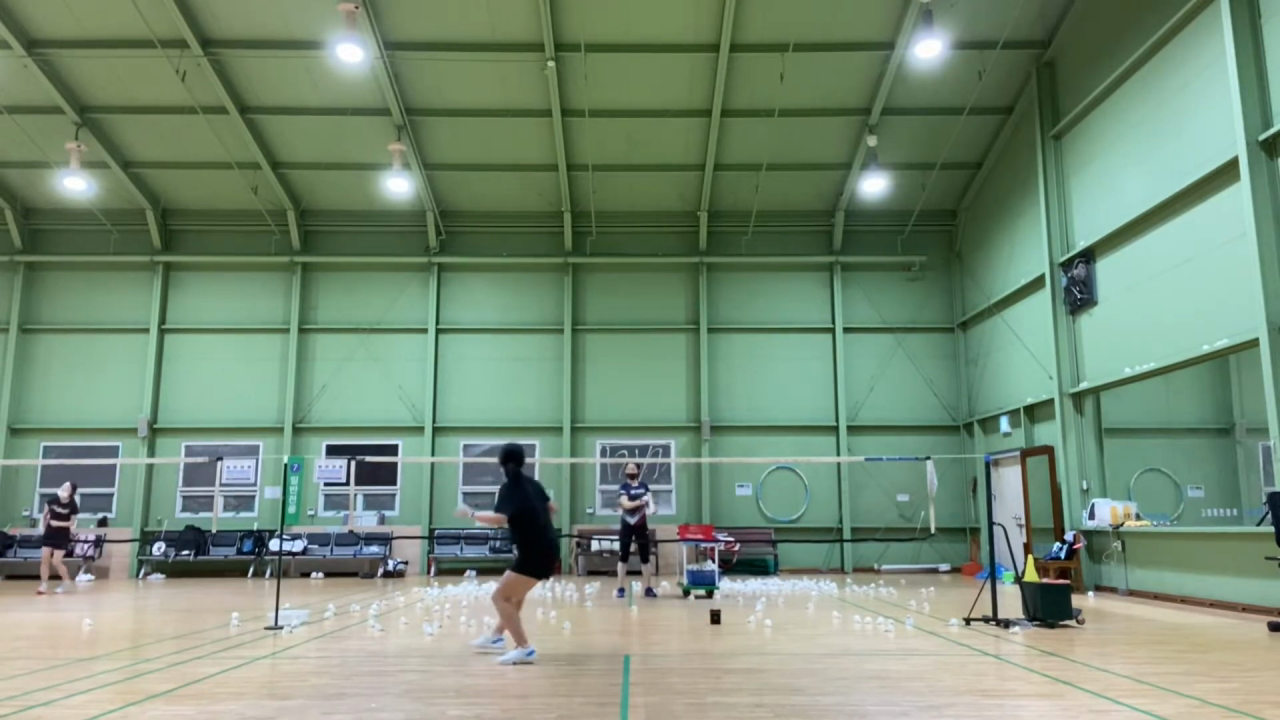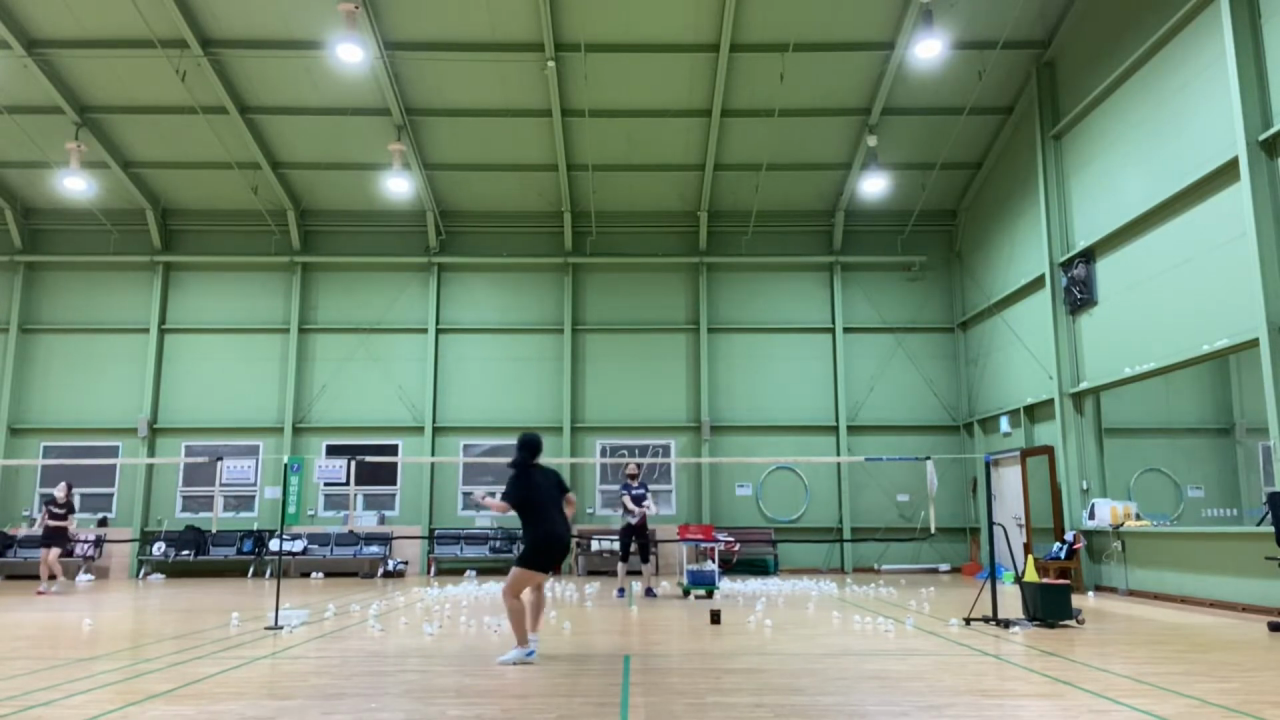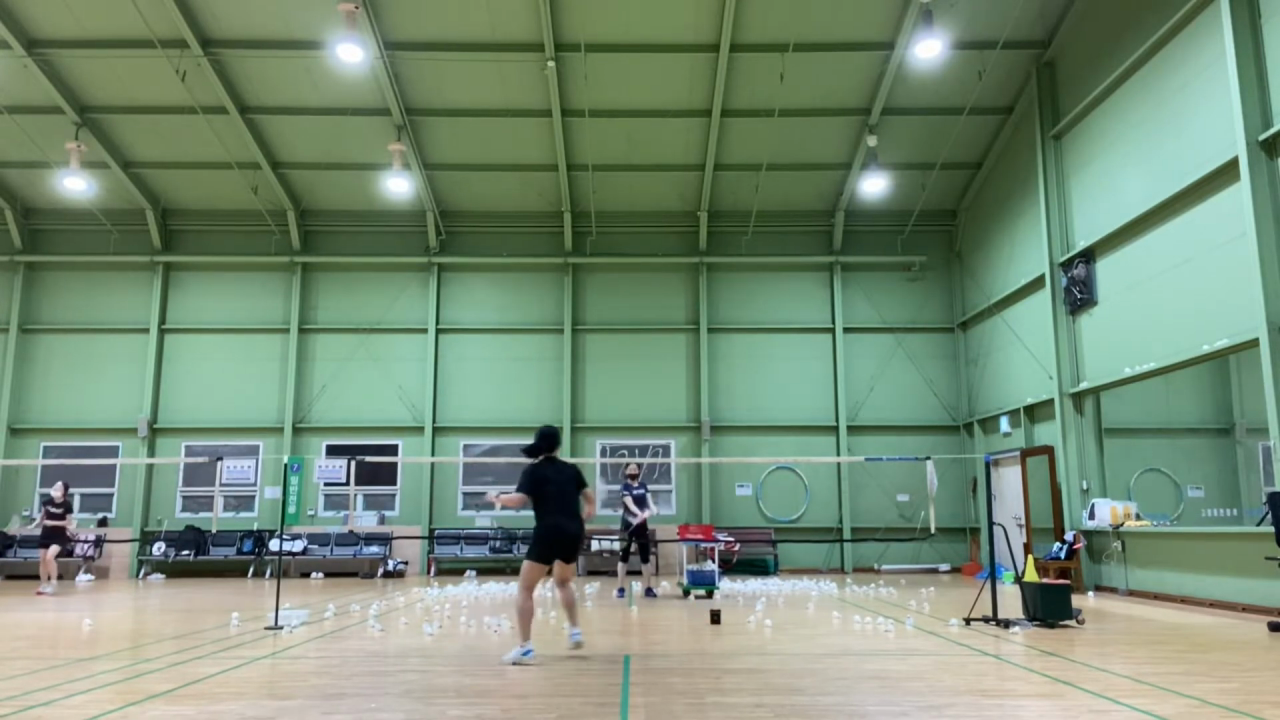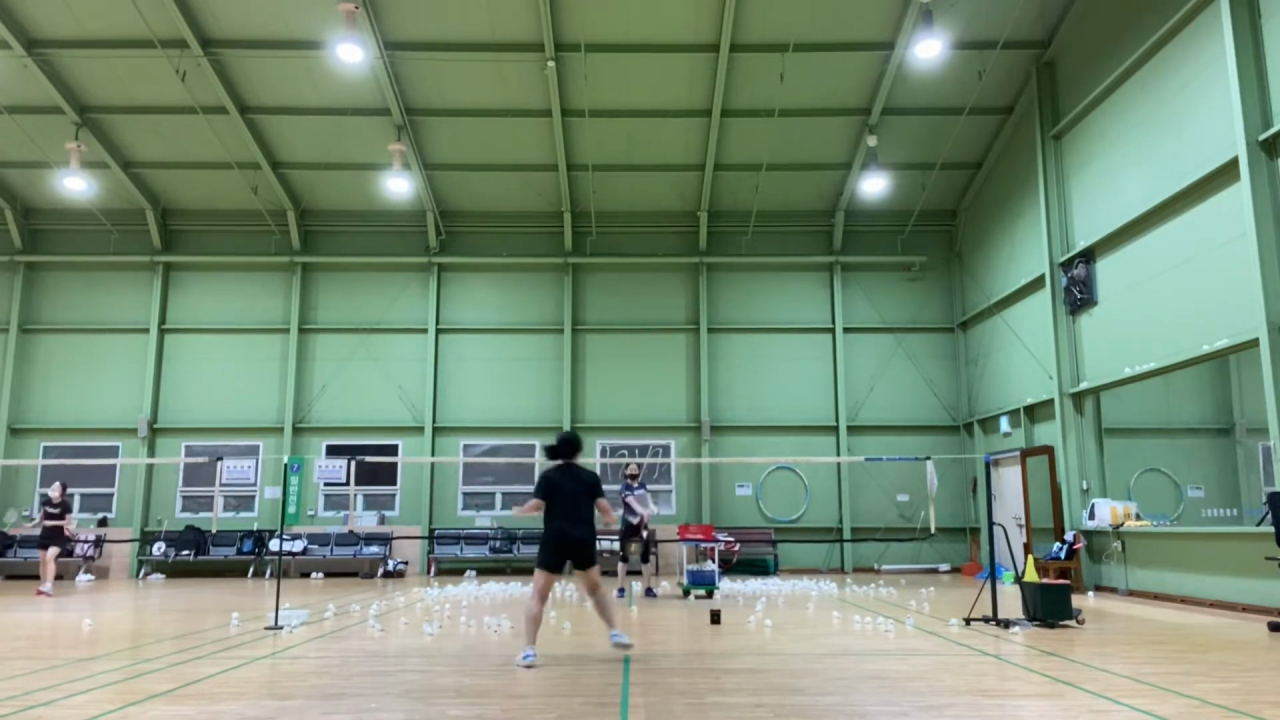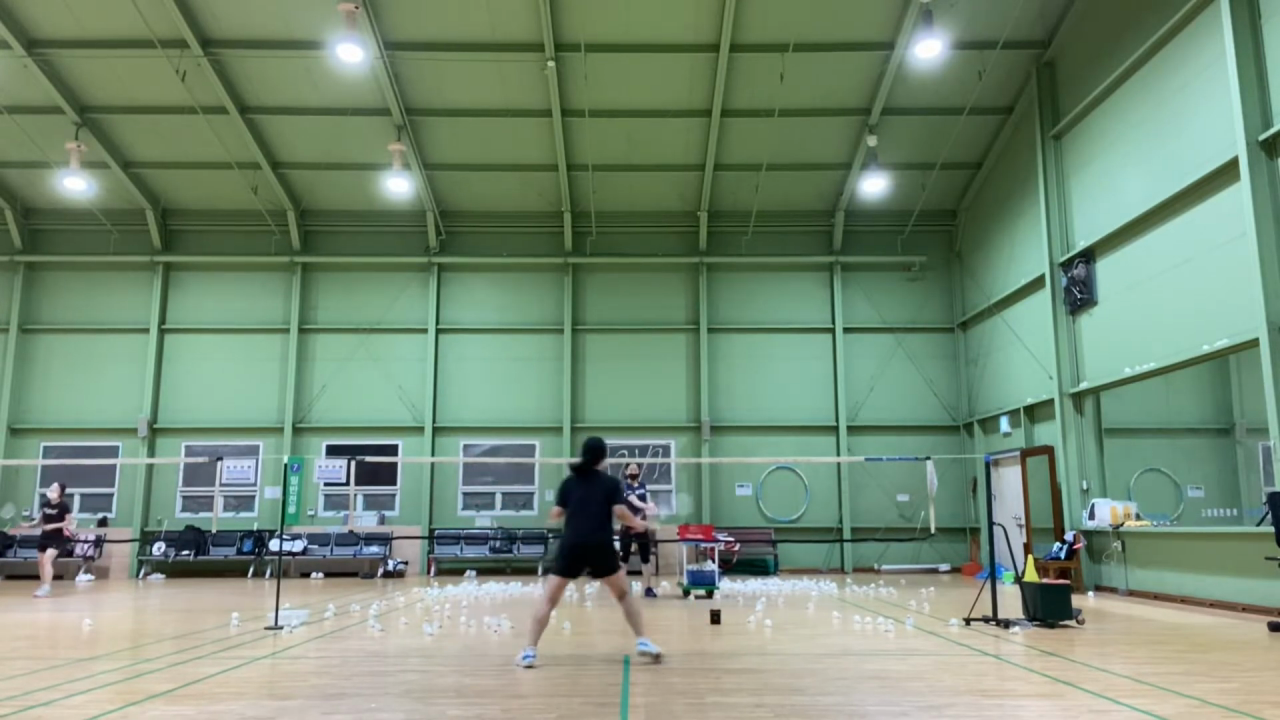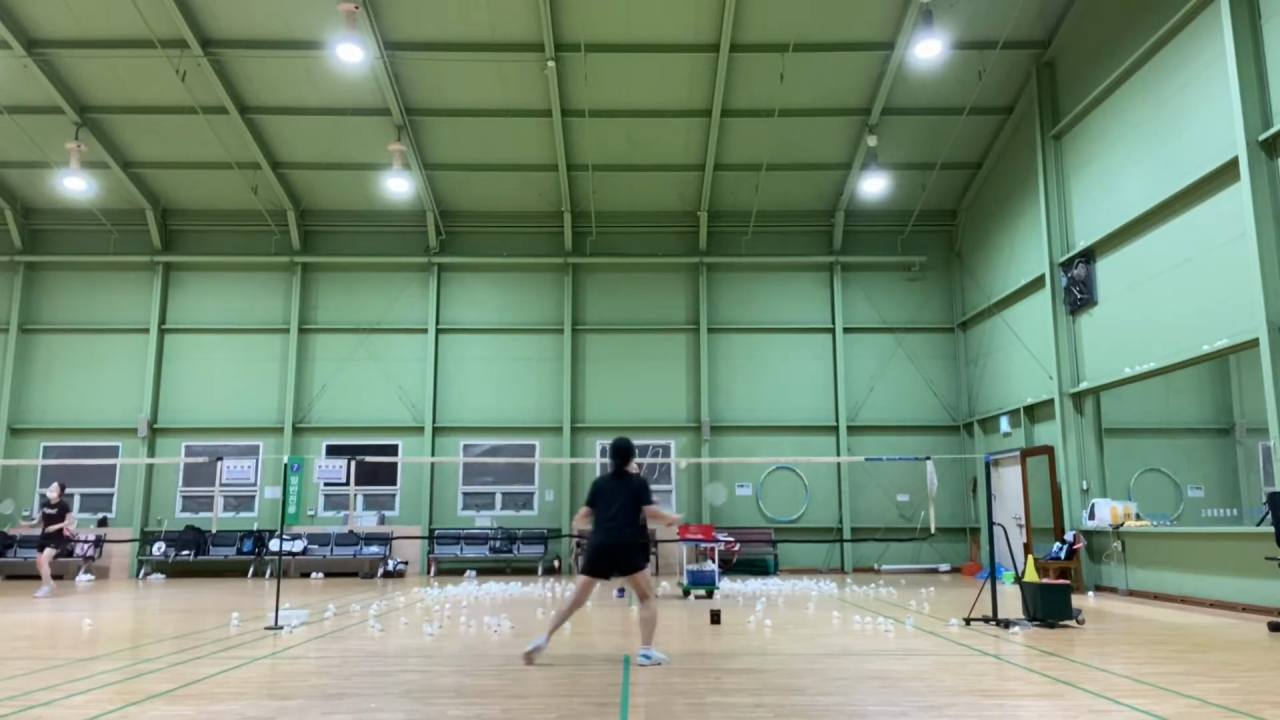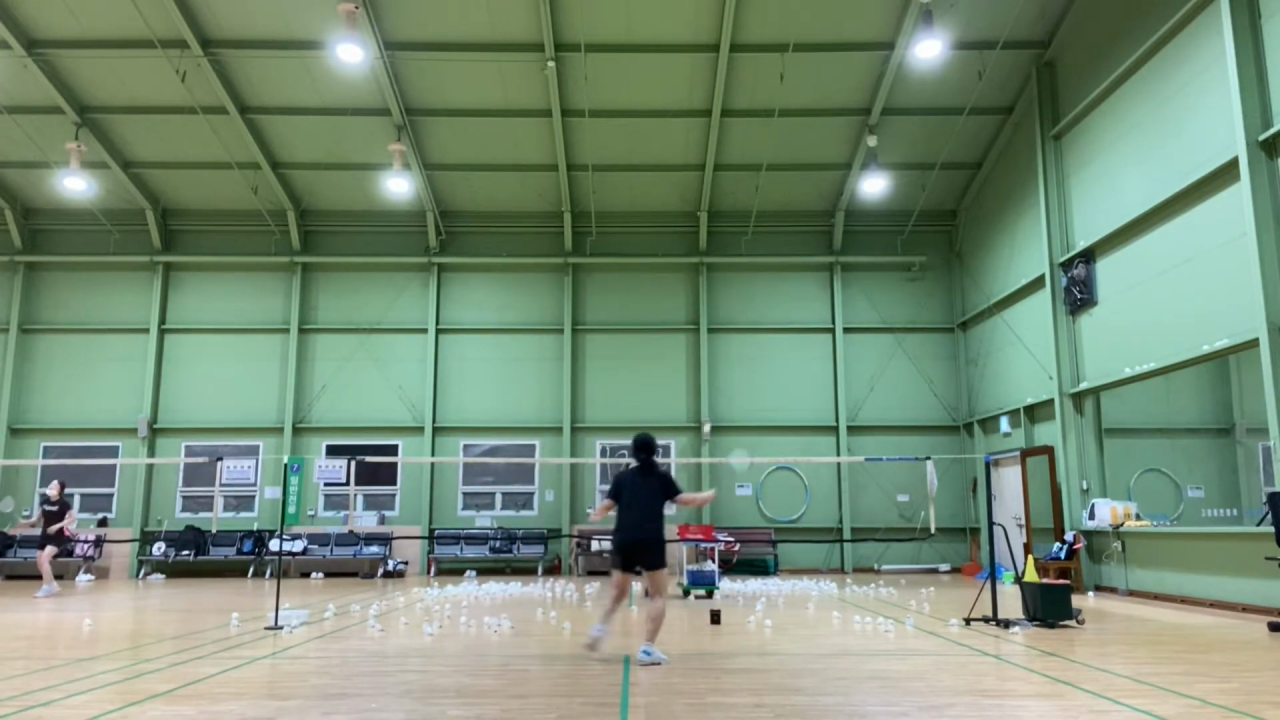
dt=0.1s
person 1, frame 1
left shoulder: (509, 488)
right shoulder: (531, 483)
left elbow: (499, 519)
right elbow: (552, 508)
left wrist: (472, 514)
left hip: (536, 552)
right hip: (547, 548)
left knee: (500, 597)
right knee: (512, 592)
left ankle: (525, 649)
right ankle: (497, 637)
person 1, frame 2
left shoulder: (518, 477)
right shoulder: (552, 474)
left elbow: (503, 507)
right elbow: (571, 501)
left wrist: (483, 499)
right wrist: (567, 520)
left hip: (540, 541)
right hip: (560, 540)
left knee: (510, 593)
right knee: (536, 586)
left ankle: (525, 648)
right ankle: (531, 636)
person 1, frame 3
left shoulder: (532, 471)
right shoulder: (571, 469)
left elbow: (520, 500)
right elbow: (589, 498)
left wrist: (497, 497)
right wrist: (587, 516)
left hip: (548, 534)
right hip: (573, 534)
left knee: (525, 589)
right knee: (563, 582)
left ankle: (524, 647)
right ankle: (574, 631)
person 1, frame 4
left shoulder: (548, 476)
right shoulder: (589, 476)
left elbow: (535, 506)
right elbow: (603, 507)
left wrist: (521, 510)
right wrist: (612, 520)
left hip: (554, 540)
right hip: (583, 541)
left knee: (538, 597)
right knee: (594, 589)
left ankle: (529, 651)
right ankle: (615, 634)
person 1, frame 5
left shoulder: (570, 482)
right shoulder: (611, 482)
left elbow: (556, 514)
right elbow: (621, 513)
left wrist: (552, 518)
right wrist: (639, 524)
left hip: (571, 546)
right hip: (601, 546)
left knee: (548, 600)
right knee: (624, 595)
left ankle: (530, 651)
right ankle: (642, 642)
person 1, frame 6
left shoulder: (600, 482)
right shoulder: (638, 482)
left elbow: (585, 514)
right elbow: (650, 512)
left wrist: (578, 523)
right wrist: (672, 519)
left hip: (599, 546)
right hip: (629, 546)
left knee: (575, 600)
right knee: (647, 598)
left ankle: (542, 641)
right ankle: (646, 651)
person 1, frame 7
left shoulder: (621, 477)
right shoulder: (661, 477)
left elbow: (606, 506)
right elbow: (683, 500)
left wrist: (596, 515)
right wrist: (707, 496)
left hip: (623, 540)
right hip: (651, 541)
left knee: (618, 594)
right knee: (657, 595)
left ankle: (600, 629)
right ankle: (648, 648)
